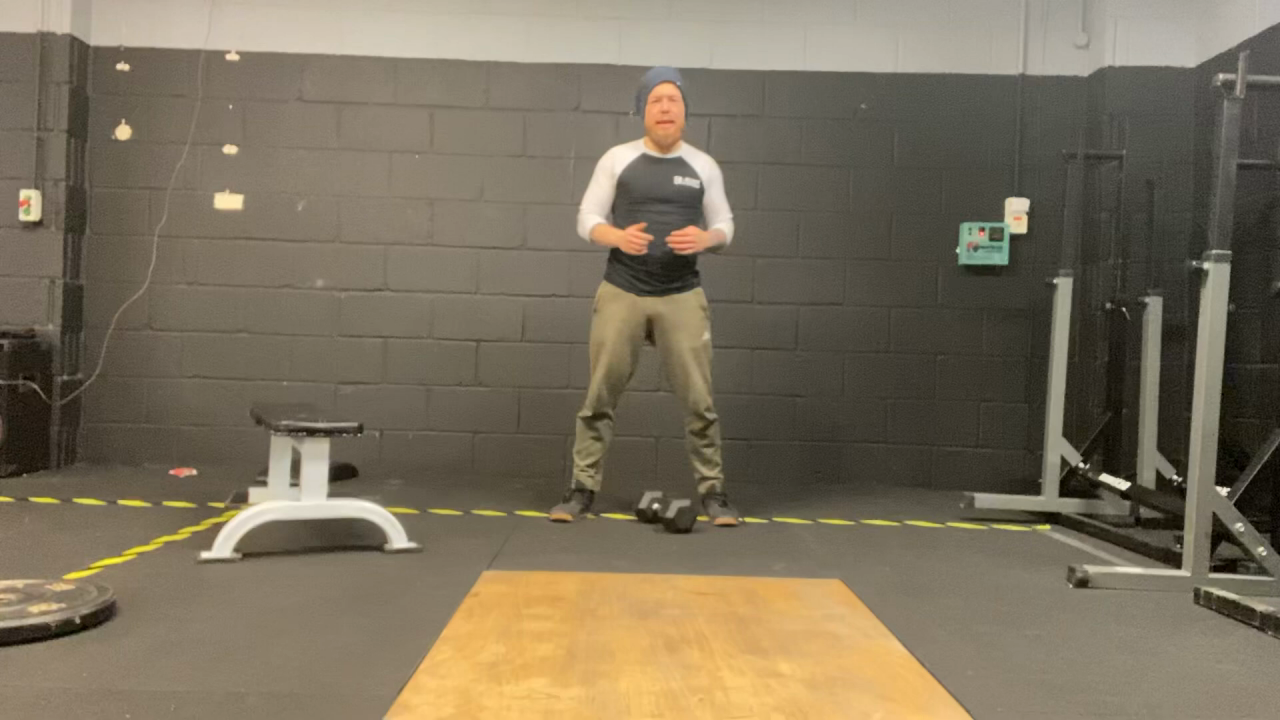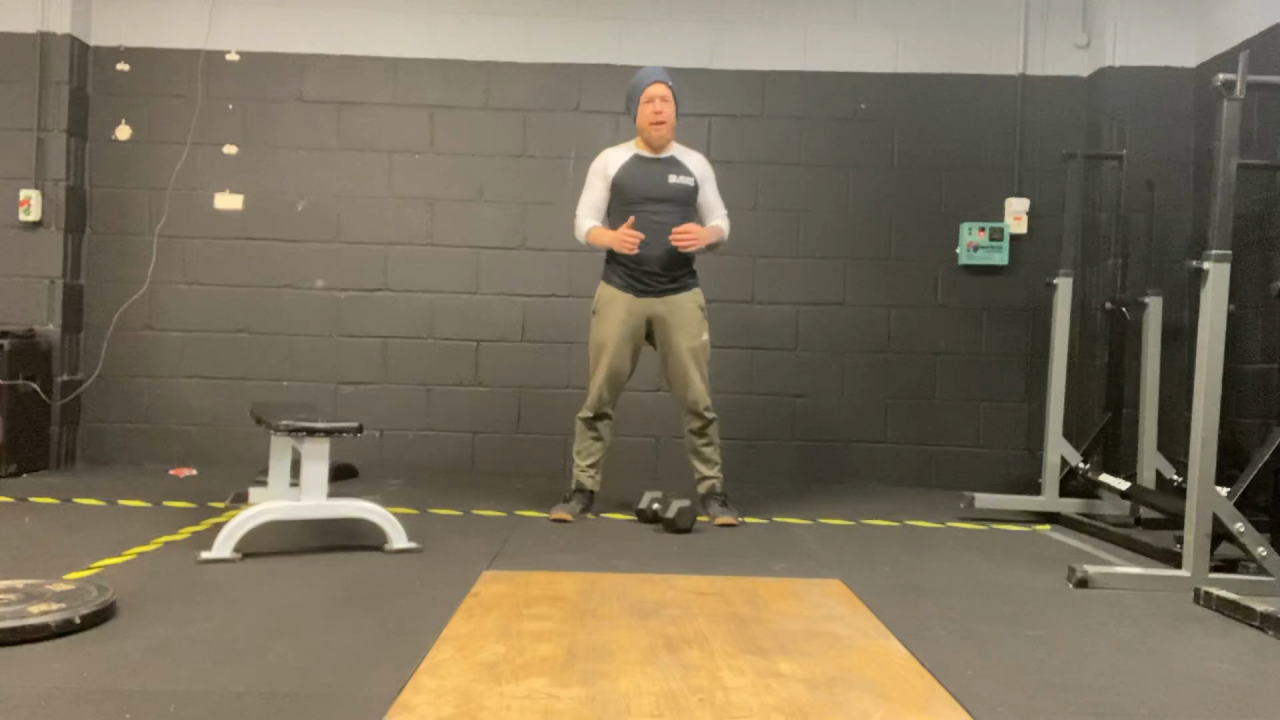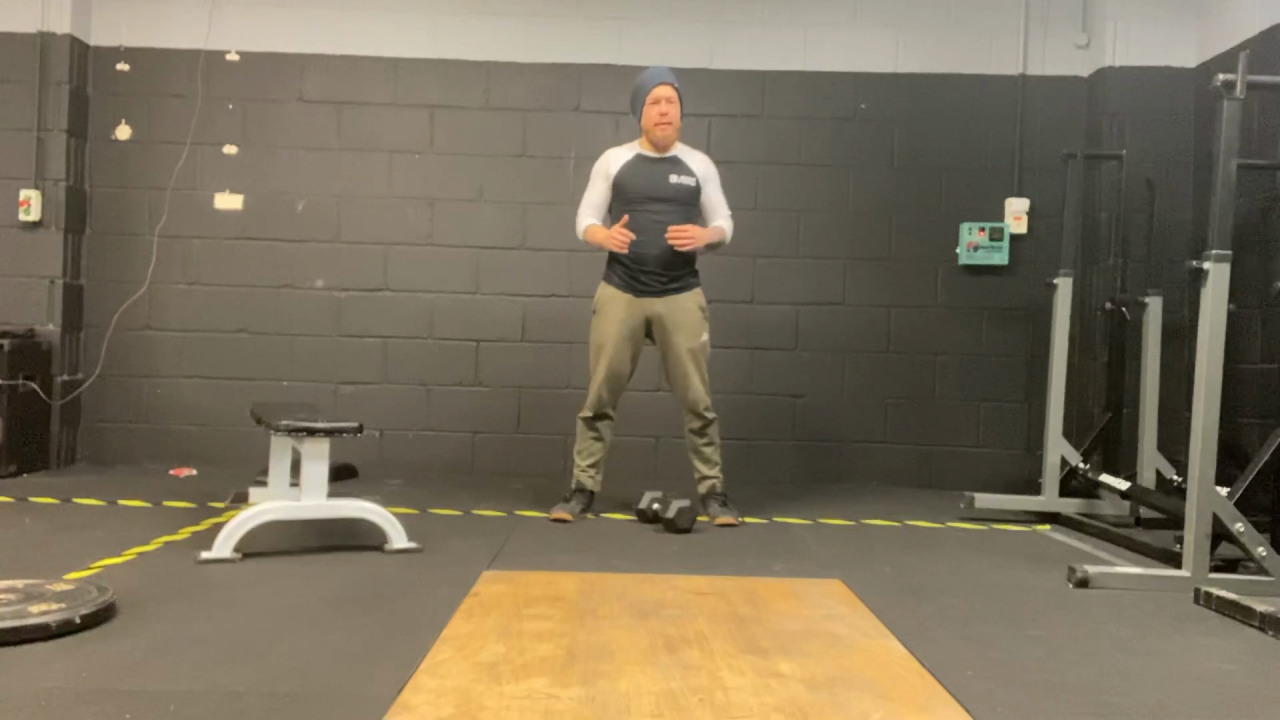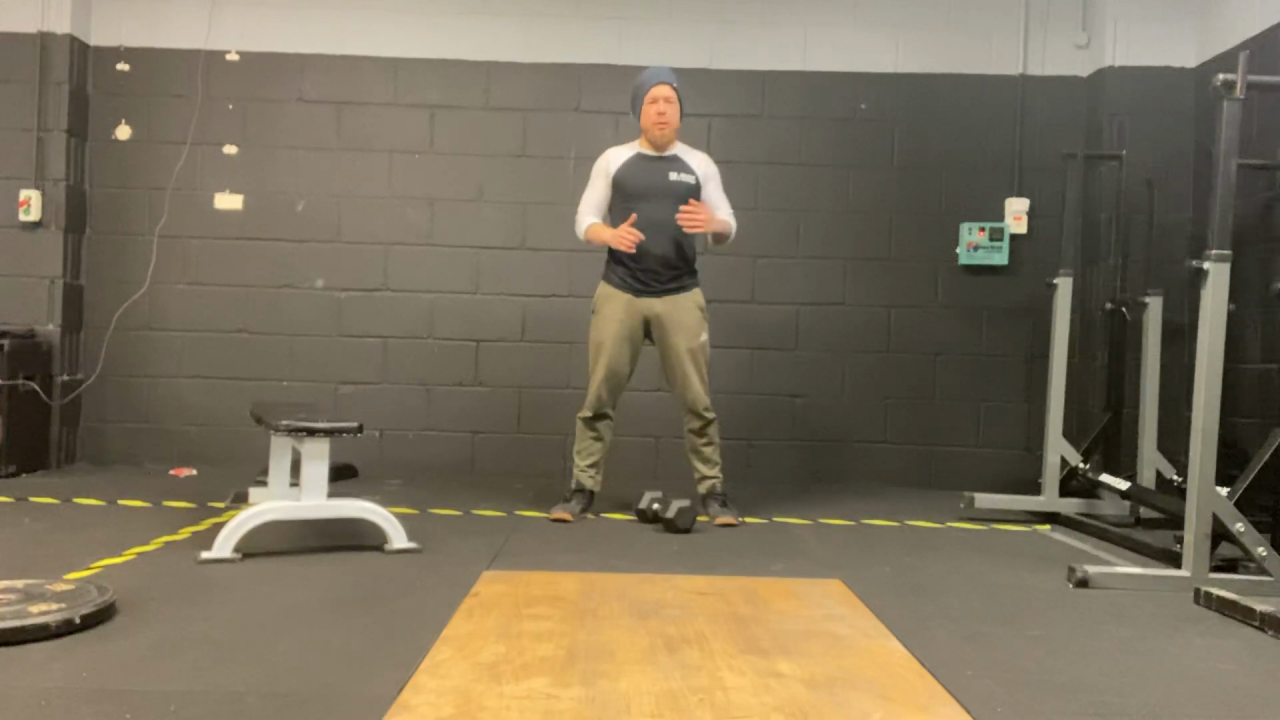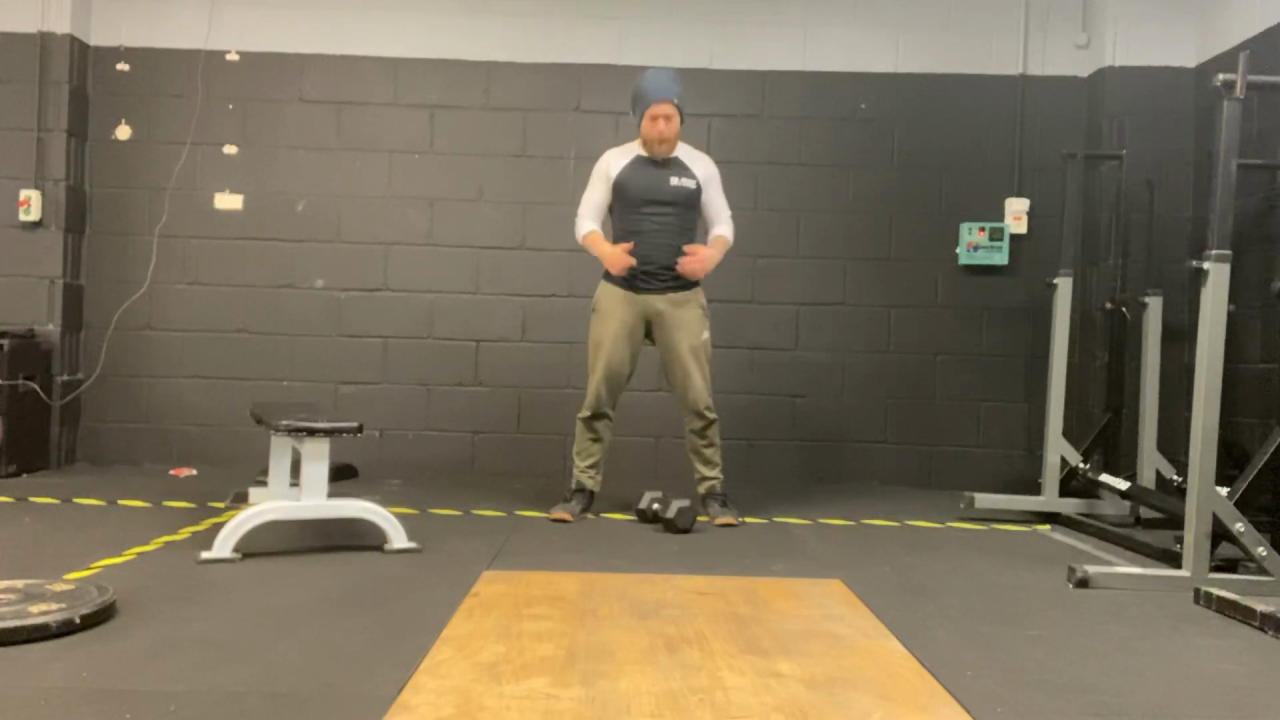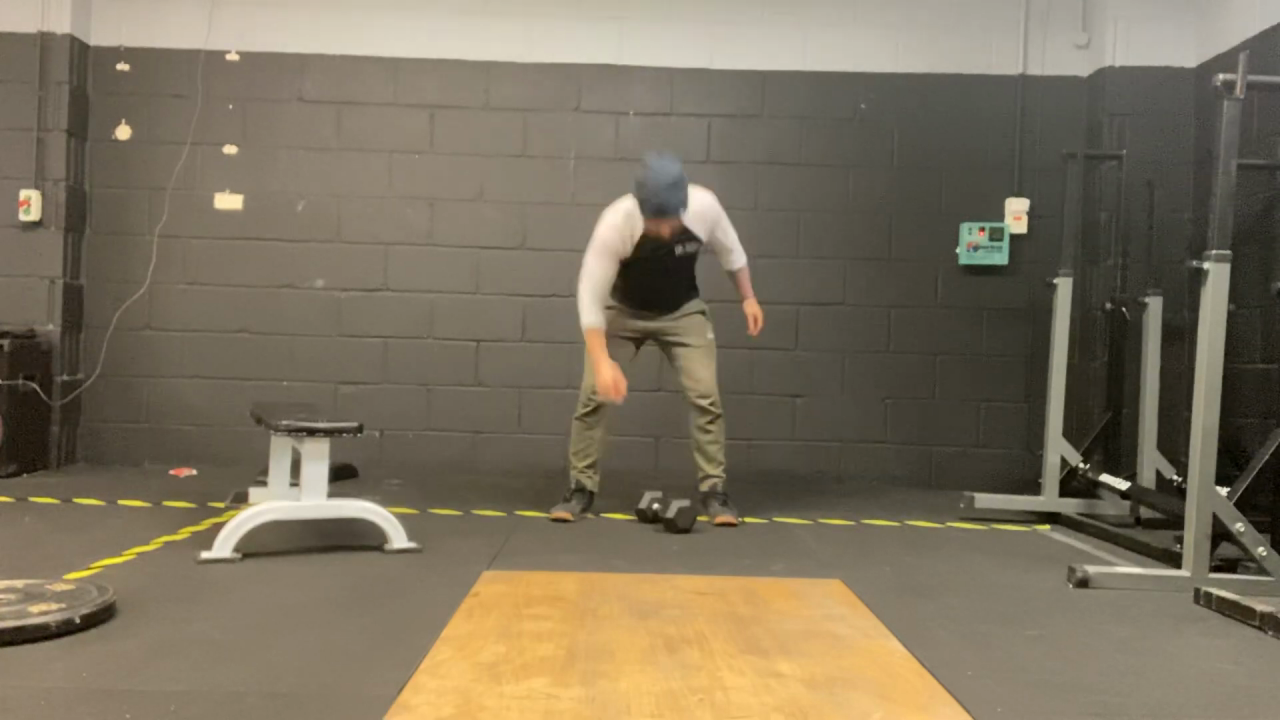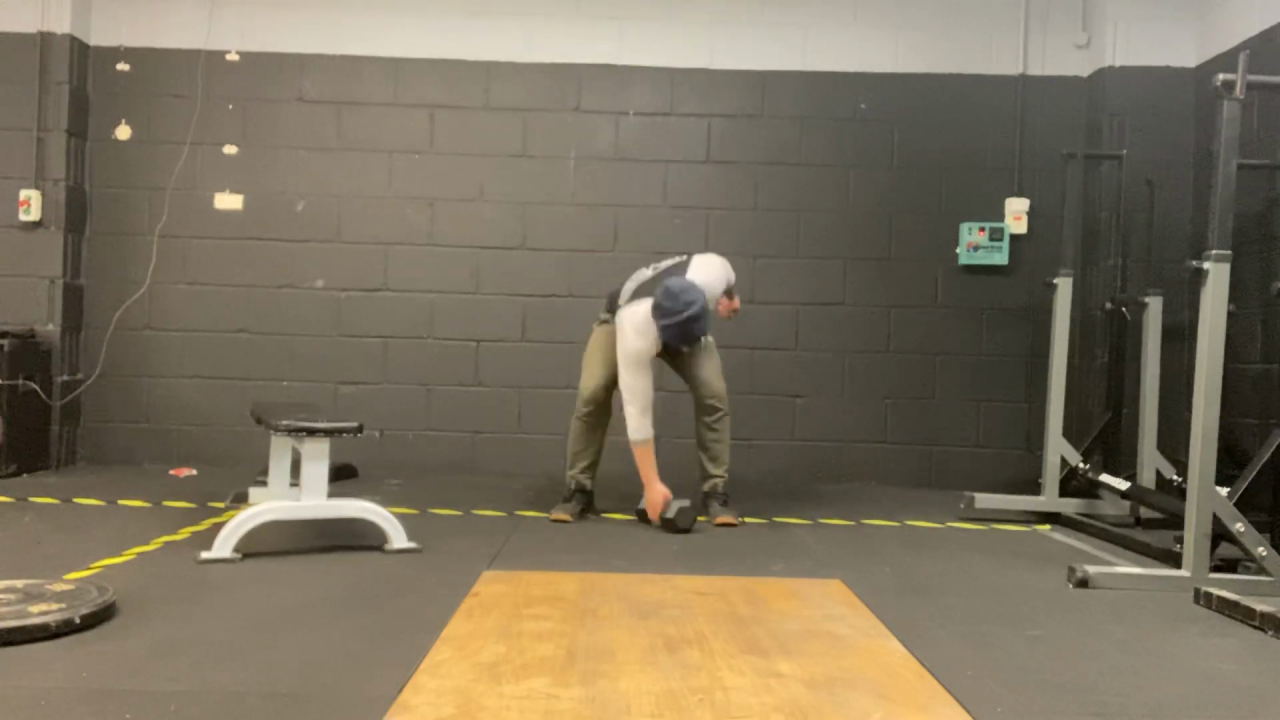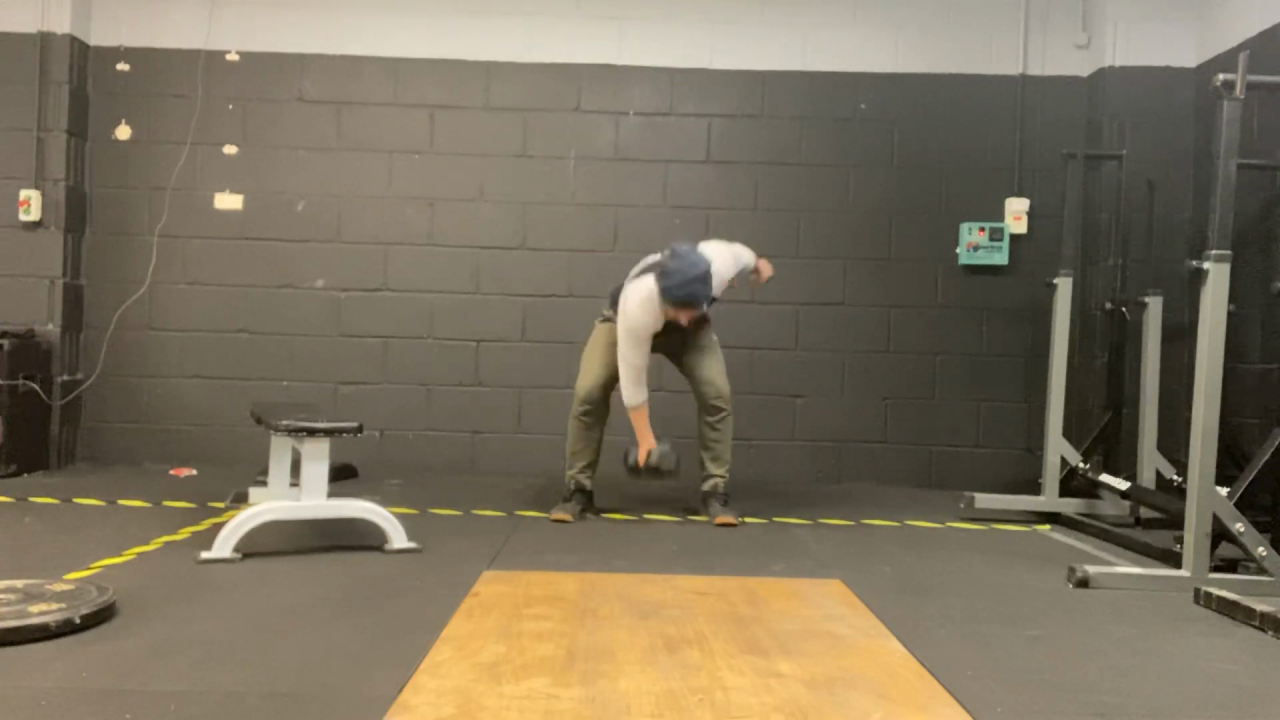
dt=0.4s
person 1, frame 1
left shoulder: (704, 166)
right shoulder: (618, 159)
left elbow: (725, 227)
right elbow: (587, 220)
left wrist: (706, 239)
right wrist: (618, 237)
left hip: (682, 296)
right hip: (621, 293)
left knee: (699, 400)
right knee: (600, 397)
left ankle: (713, 492)
right ankle: (582, 489)
person 1, frame 2
left shoulder: (695, 164)
right shoulder: (609, 161)
left elbow: (720, 223)
right elbow: (583, 224)
left wrist: (705, 235)
right wrist: (611, 238)
left hip: (680, 296)
right hip: (619, 293)
left knee: (697, 400)
right knee: (599, 397)
left ankle: (712, 492)
right ankle: (582, 489)
person 1, frame 3
left shoulder: (700, 165)
right shoulder: (613, 161)
left elbow: (725, 227)
right elbow: (585, 221)
left wrist: (704, 235)
right wrist: (605, 236)
left hip: (681, 296)
right hip: (620, 294)
left knee: (697, 400)
right knee: (600, 397)
left ankle: (713, 492)
right ankle: (582, 489)
person 1, frame 4
left shoulder: (700, 164)
right shoulder: (613, 160)
left elbow: (729, 226)
right elbow: (584, 220)
left wrist: (712, 224)
right wrist: (610, 235)
left hip: (680, 296)
right hip: (618, 294)
left knee: (697, 401)
right knee: (599, 397)
left ankle: (712, 491)
right ankle: (582, 488)
person 1, frame 5
left shoulder: (701, 166)
right shoulder: (613, 162)
left elbow: (722, 224)
right elbow: (585, 221)
left wrist: (713, 254)
right wrist: (604, 252)
left hip: (683, 299)
right hip: (620, 295)
left knee: (699, 400)
right knee: (599, 397)
left ankle: (712, 491)
right ankle: (582, 488)
person 1, frame 6
left shoulder: (705, 206)
right shoulder: (616, 221)
left elbow: (731, 252)
right elbow: (590, 292)
left wrist: (748, 296)
right wrist: (601, 358)
left hip: (683, 311)
right hip: (624, 310)
left knee: (704, 396)
right knee: (592, 396)
left ankle: (714, 491)
right ankle: (581, 489)
person 1, frame 7
left shoulder: (709, 278)
right shoulder: (634, 330)
right elbow: (637, 411)
left wrist: (731, 296)
right wrist: (652, 484)
left hip: (685, 321)
right hip: (617, 322)
left knee: (713, 395)
right knee: (592, 394)
left ankle: (715, 492)
right ankle: (579, 490)
person 1, frame 8
left shoulder: (719, 261)
right shoulder: (636, 303)
left elbow: (742, 254)
right elbow: (631, 377)
left wrist: (759, 264)
right wrist: (643, 436)
right hip: (624, 325)
left knee: (715, 394)
right knee: (589, 392)
left ankle: (714, 493)
right ankle: (579, 491)
